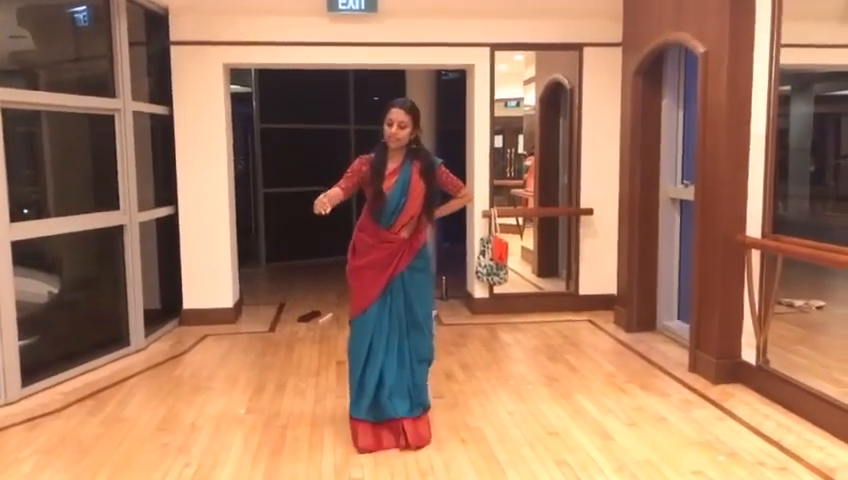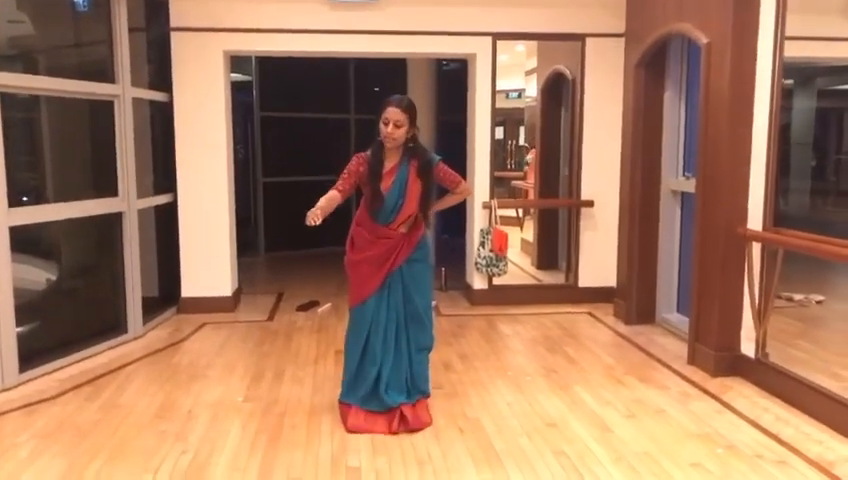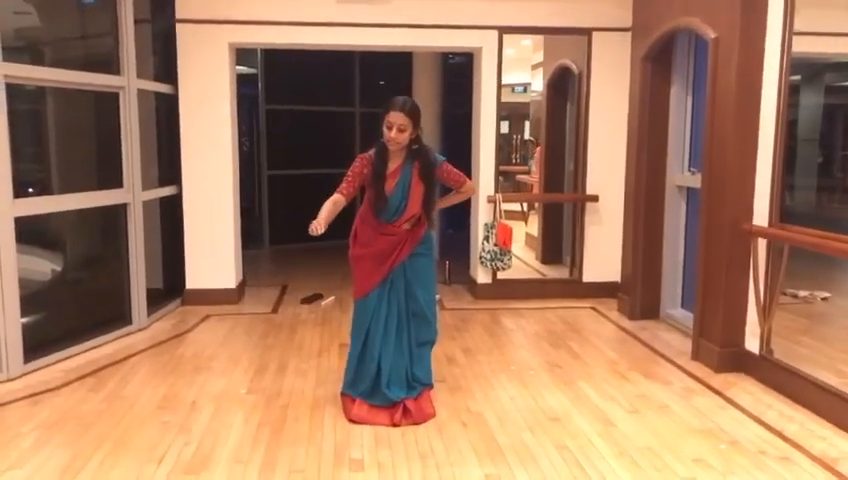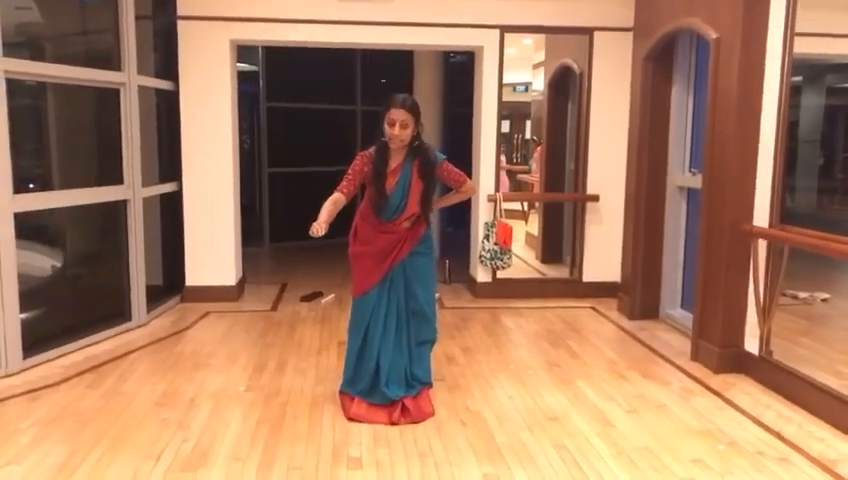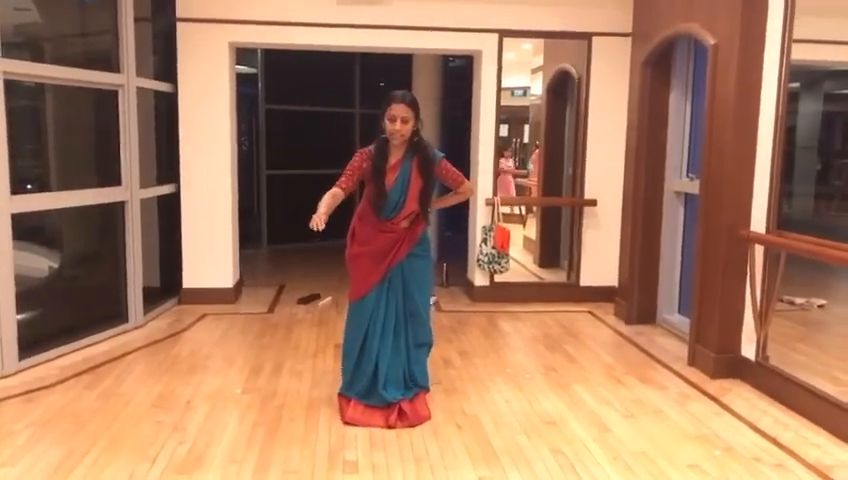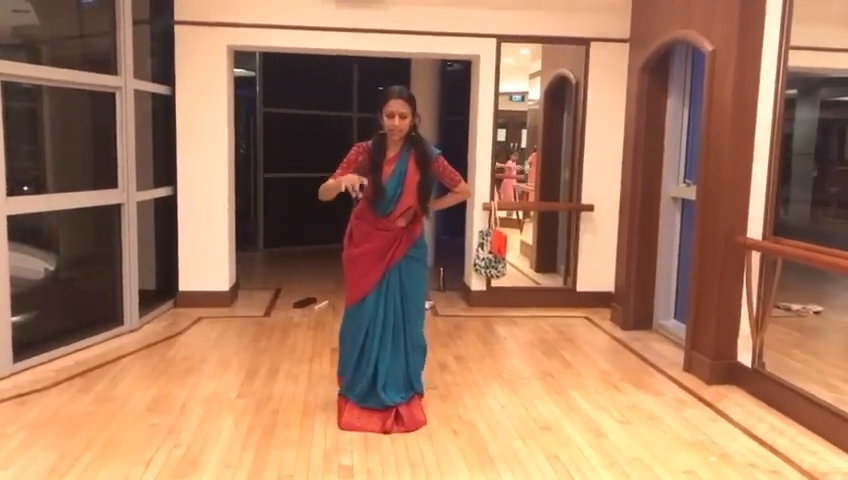
dt=0.3s
person 1, frame 1
left shoulder: (427, 167)
right shoulder: (367, 164)
left elbow: (464, 195)
right elbow: (341, 190)
left wrist: (431, 215)
right wrist: (325, 199)
left hip: (410, 259)
right hip: (371, 259)
left knee: (411, 331)
right knee: (370, 334)
left ankle: (409, 412)
right ankle: (371, 413)
person 1, frame 2
left shoulder: (424, 163)
right shoulder: (364, 161)
left elbow: (463, 190)
right elbow: (338, 192)
left wrist: (427, 210)
right wrist: (320, 209)
left hip: (409, 252)
right hip: (370, 253)
left knee: (410, 321)
right knee: (369, 324)
left ankle: (408, 397)
right ankle: (366, 397)
person 1, frame 3
left shoulder: (428, 163)
right shoulder: (368, 162)
left elbow: (467, 188)
right elbow: (341, 196)
left wrist: (431, 207)
right wrist: (322, 219)
left hip: (413, 248)
right hip: (373, 248)
left knee: (414, 316)
right knee: (373, 317)
left ankle: (411, 389)
right ankle: (369, 389)
person 1, frame 4
left shoulder: (429, 161)
right shoulder: (368, 159)
left elbow: (467, 188)
right elbow: (340, 196)
left wrist: (431, 206)
right wrist: (322, 220)
left hip: (412, 247)
right hip: (372, 247)
left knee: (413, 315)
right knee: (371, 316)
left ankle: (410, 388)
right ankle: (368, 387)
person 1, frame 5
left shoulder: (428, 159)
right shoulder: (368, 156)
left elbow: (466, 189)
right elbow: (337, 192)
left wrist: (429, 206)
right wrist: (323, 211)
left hip: (410, 248)
right hip: (369, 247)
left knee: (409, 317)
right knee: (368, 318)
left ankle: (406, 392)
right ankle: (364, 390)
person 1, frame 6
left shoulder: (426, 156)
right shoulder: (364, 152)
left elbow: (463, 190)
right elbow: (325, 192)
left wrist: (425, 208)
right wrist: (344, 180)
left hip: (406, 249)
right hip: (367, 247)
left knee: (404, 320)
right knee: (364, 320)
left ankle: (401, 396)
right ankle: (361, 394)
